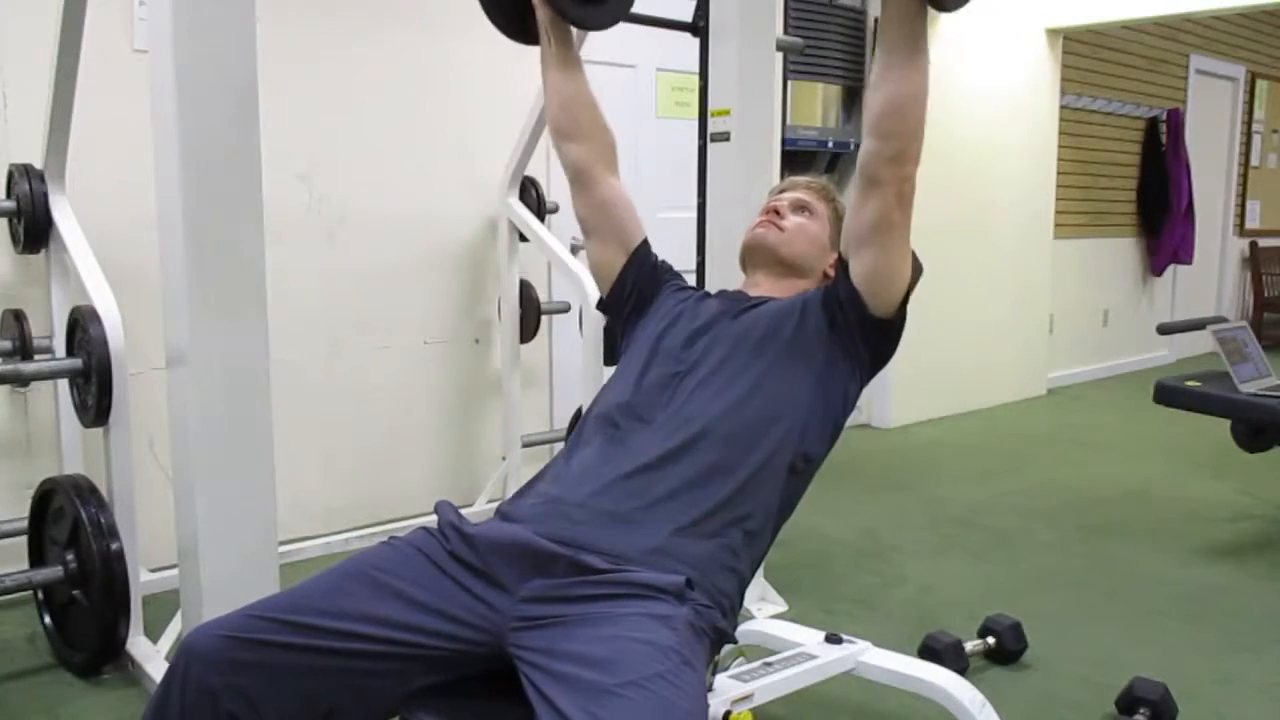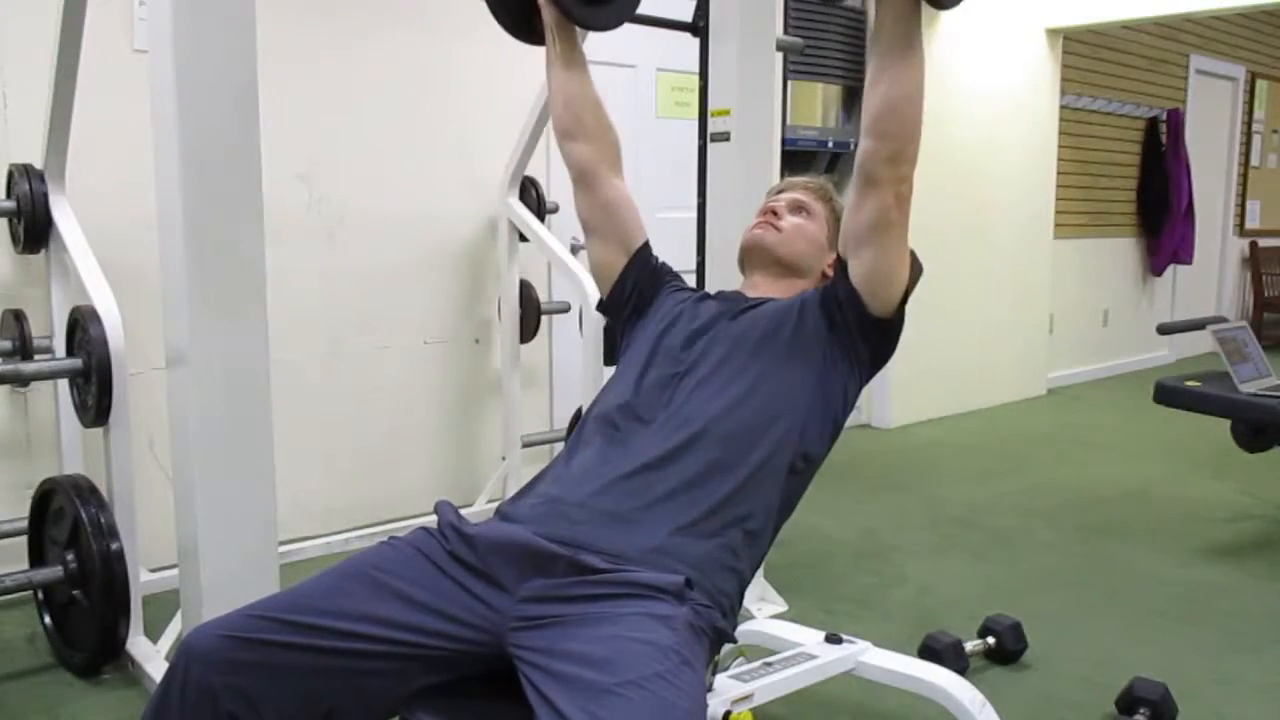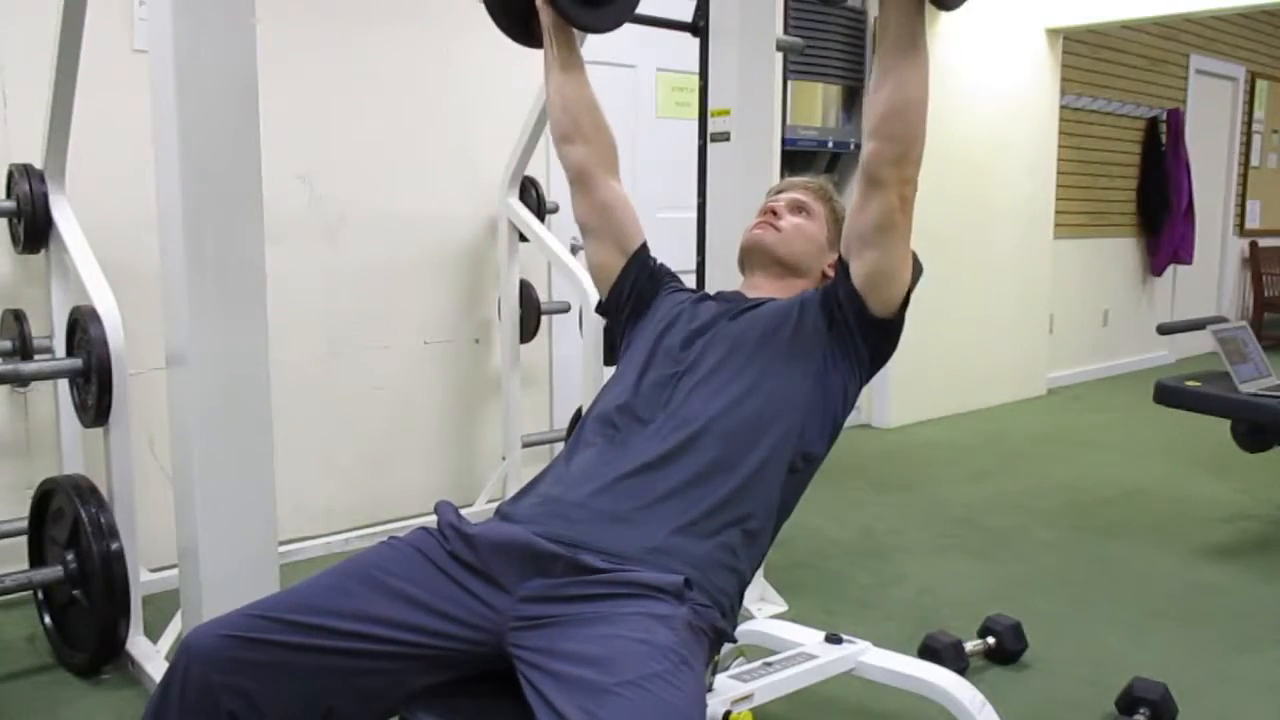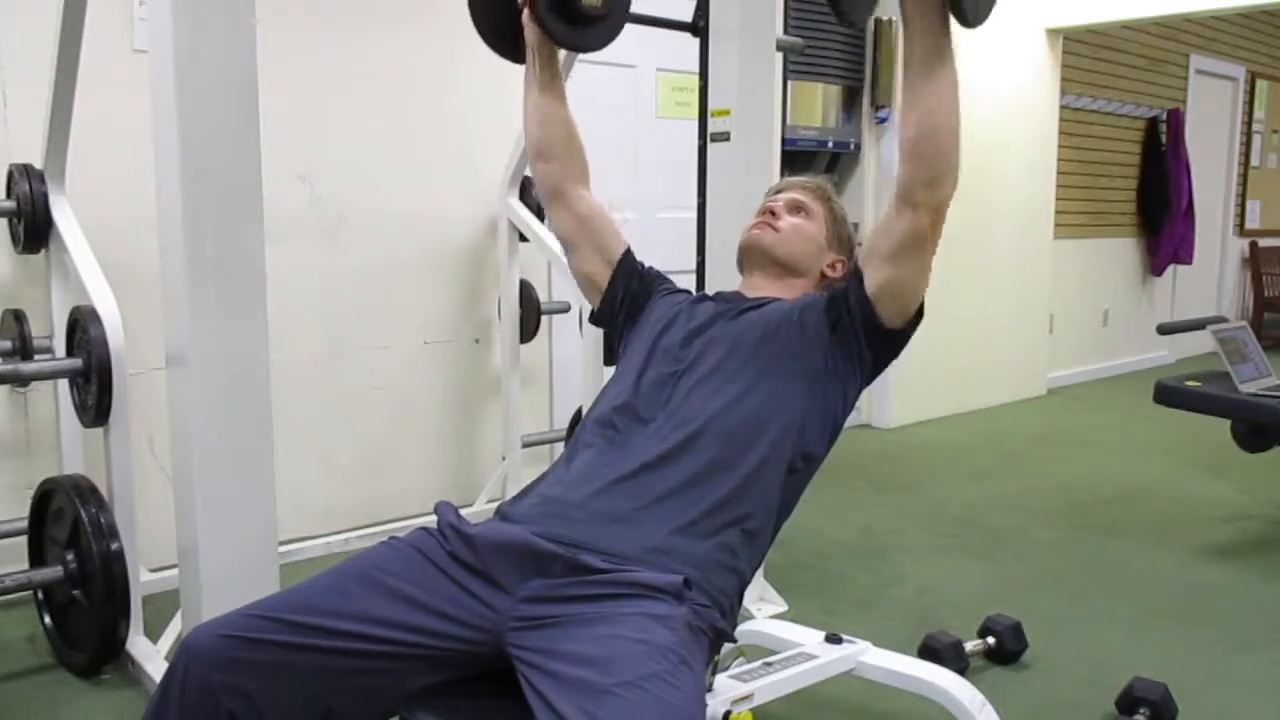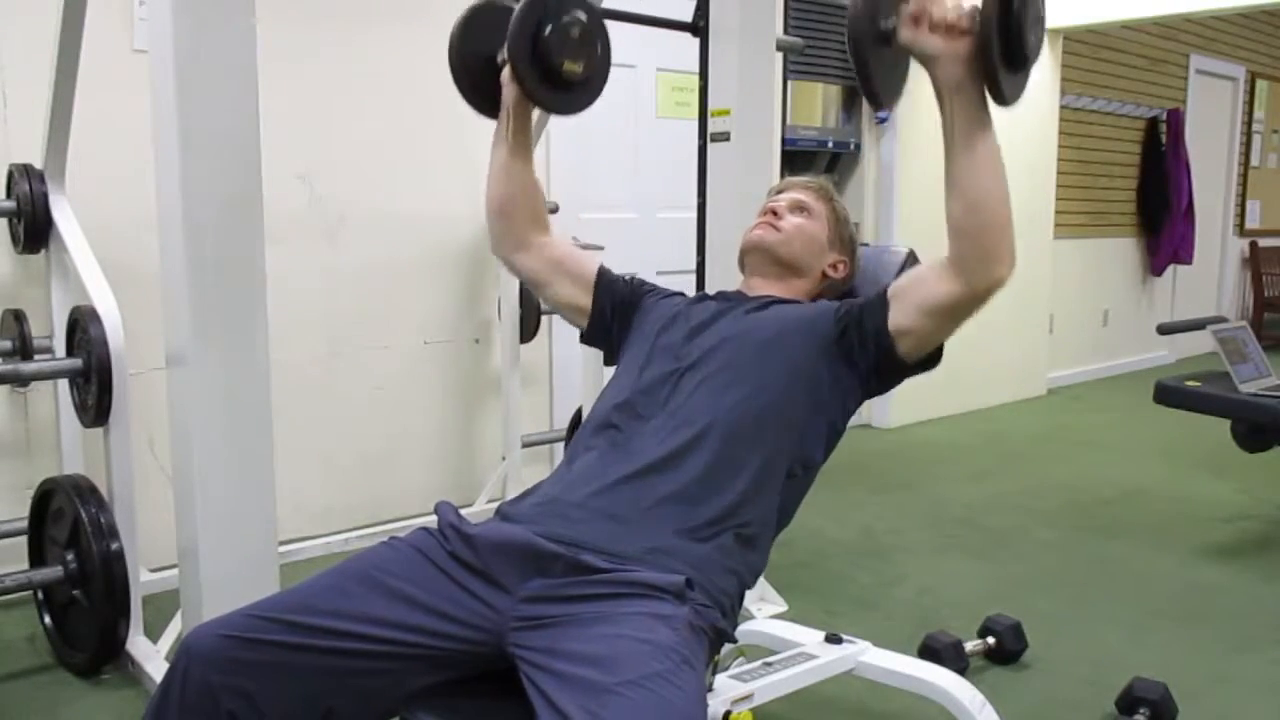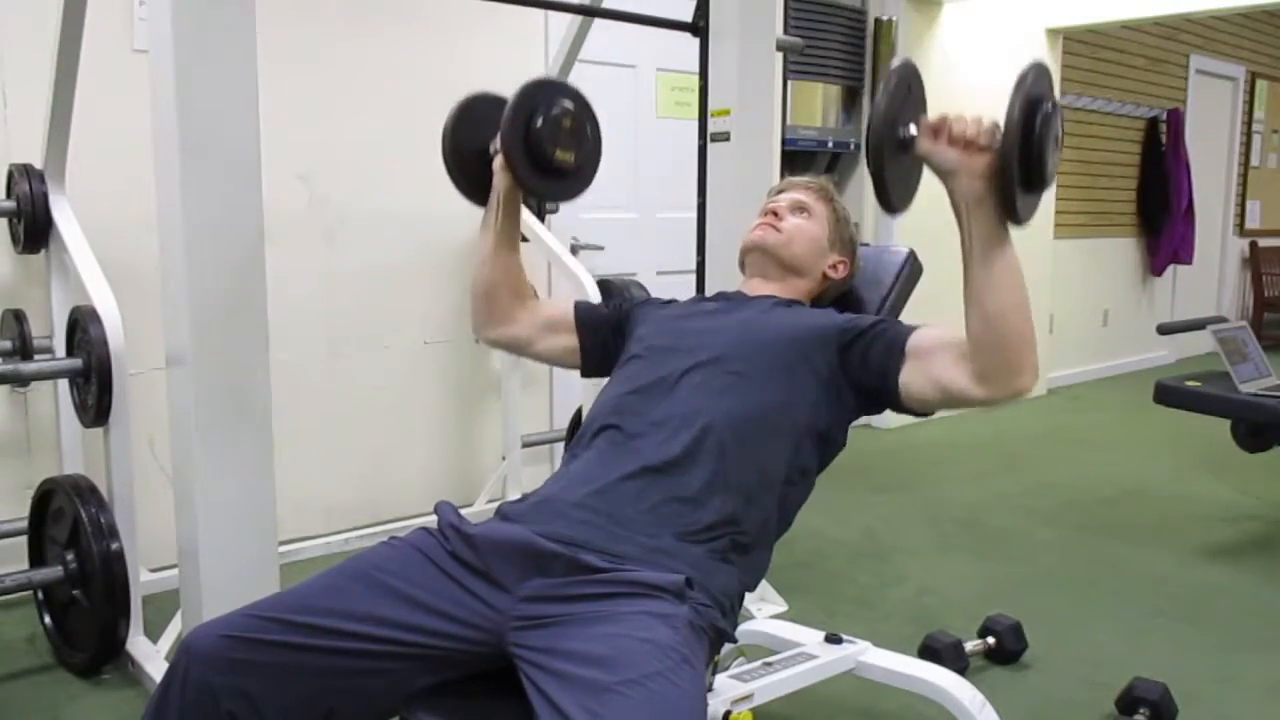
dt=0.2s
person 1, frame 1
left shoulder: (834, 334)
right shoulder: (661, 304)
left elbow: (888, 174)
right elbow: (588, 164)
left hip: (642, 596)
right hip: (496, 549)
person 1, frame 2
left shoulder: (834, 334)
right shoulder: (662, 304)
left elbow: (885, 174)
right elbow: (591, 164)
left hip: (644, 597)
right hip: (498, 551)
person 1, frame 3
left shoulder: (831, 333)
right shoulder: (661, 306)
left elbow: (888, 181)
right elbow: (589, 170)
left hip: (644, 596)
right hip: (496, 549)
person 1, frame 4
left shoulder: (831, 332)
right shoulder: (661, 307)
left elbow: (922, 200)
right elbow: (565, 191)
left hip: (643, 597)
right hip: (498, 549)
person 1, frame 5
left shoulder: (837, 336)
right shoulder: (658, 312)
left elbow: (977, 274)
right elbow: (522, 245)
left wrist: (956, 87)
right wrist: (518, 109)
left hip: (639, 599)
right hip: (497, 552)
person 1, frame 6
left shoulder: (839, 341)
right shoulder: (656, 318)
left elbow: (999, 377)
right elbow: (500, 319)
left wrist: (975, 200)
right wrist: (507, 189)
left hip: (645, 595)
right hip: (500, 550)
